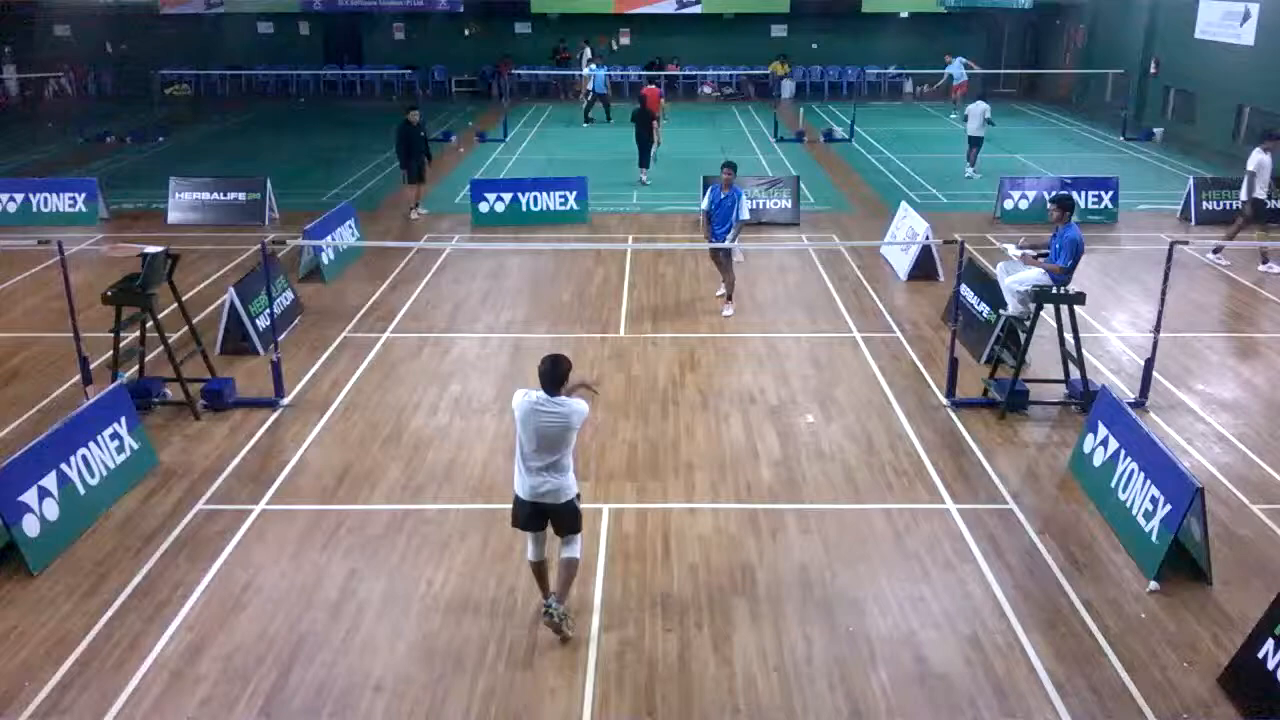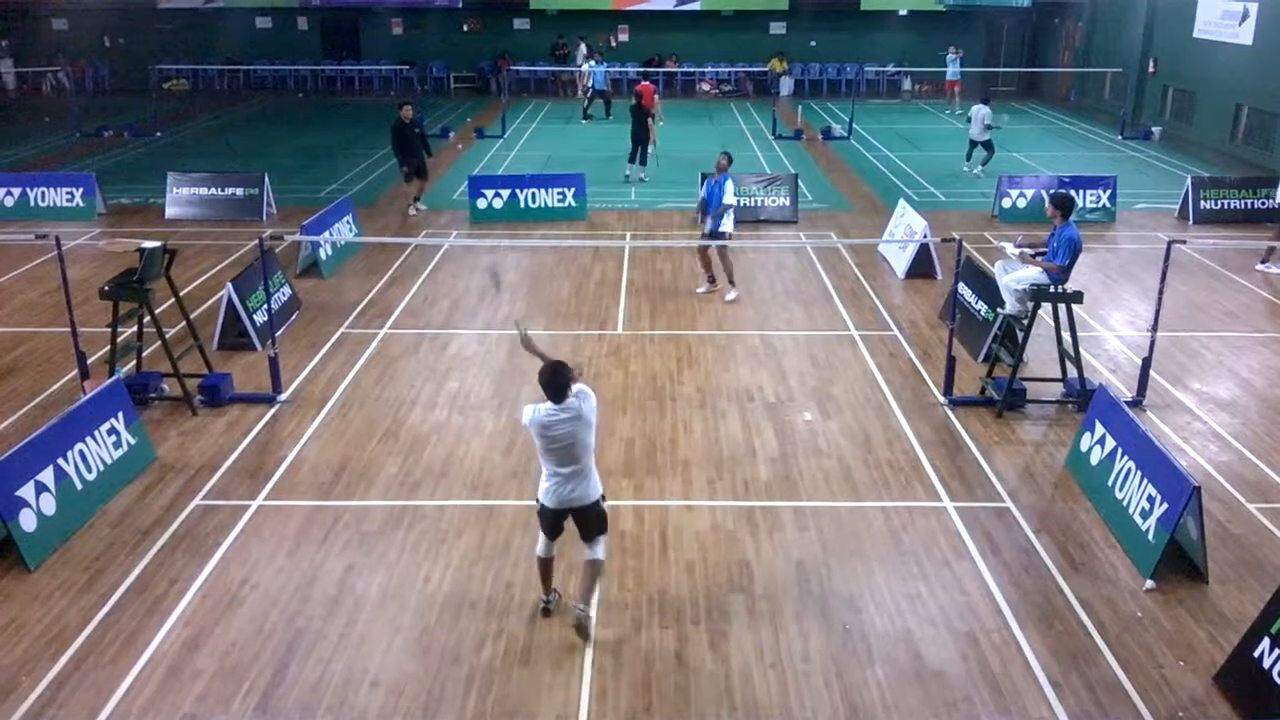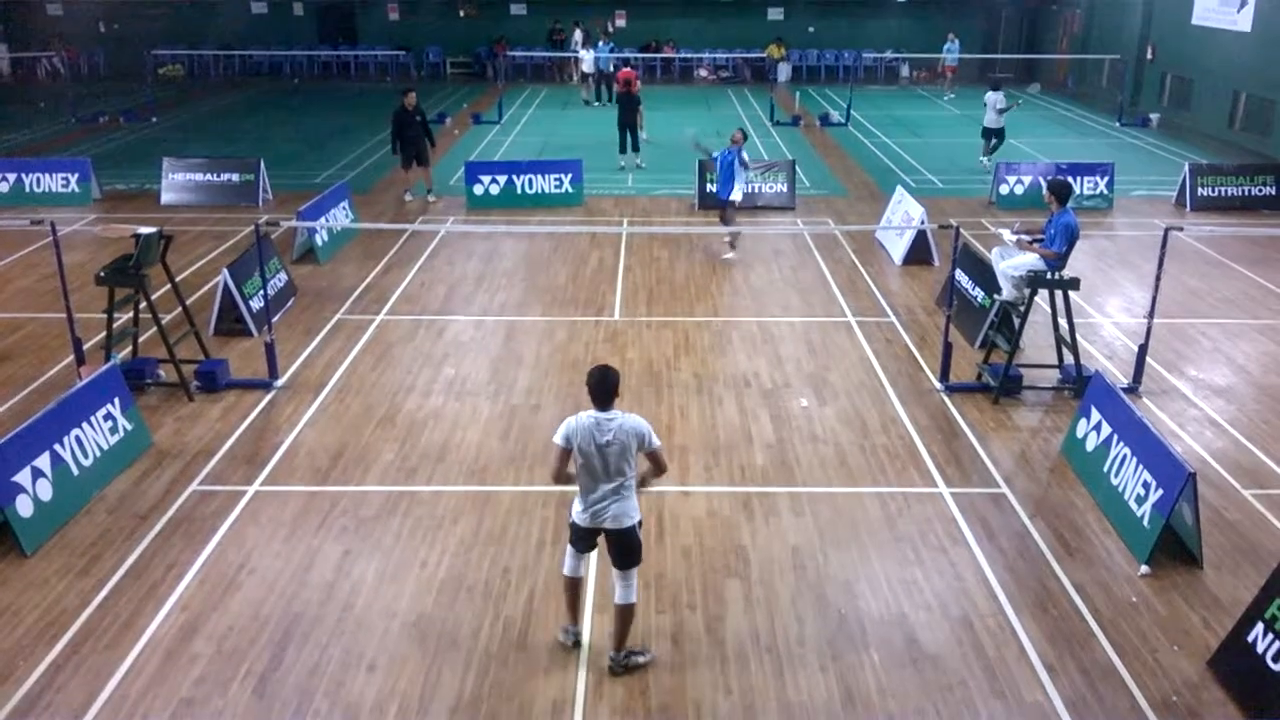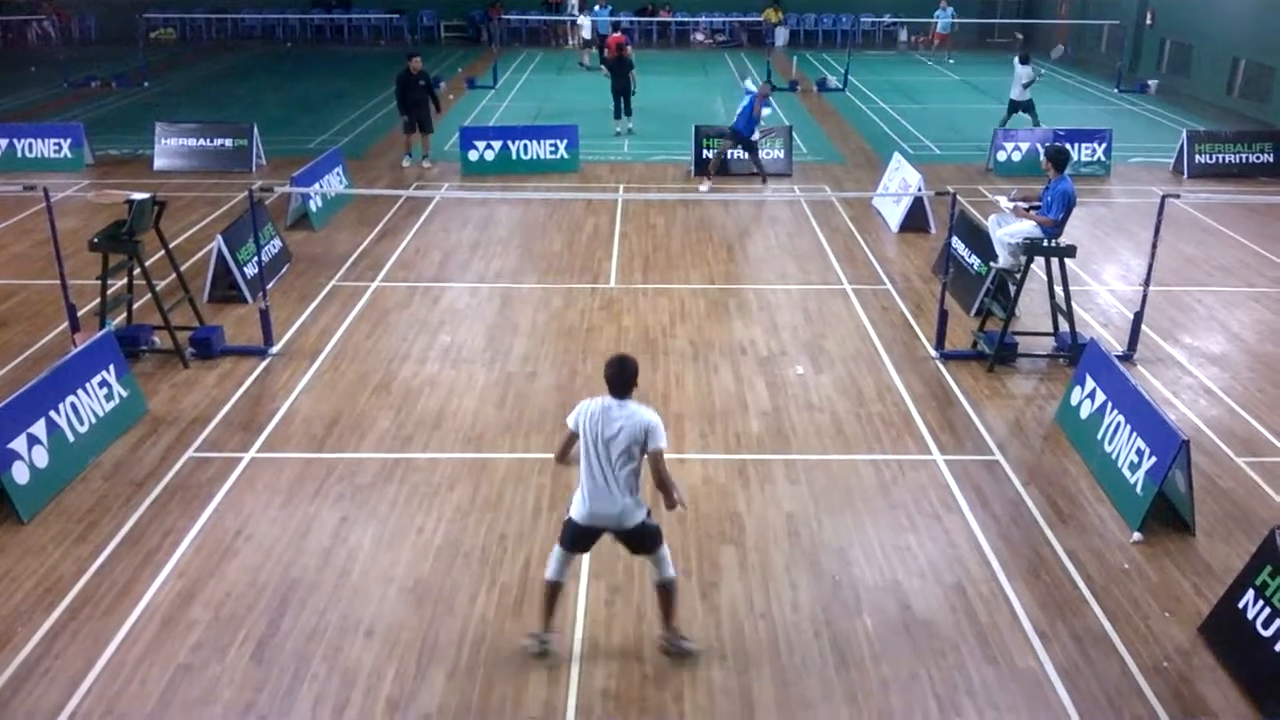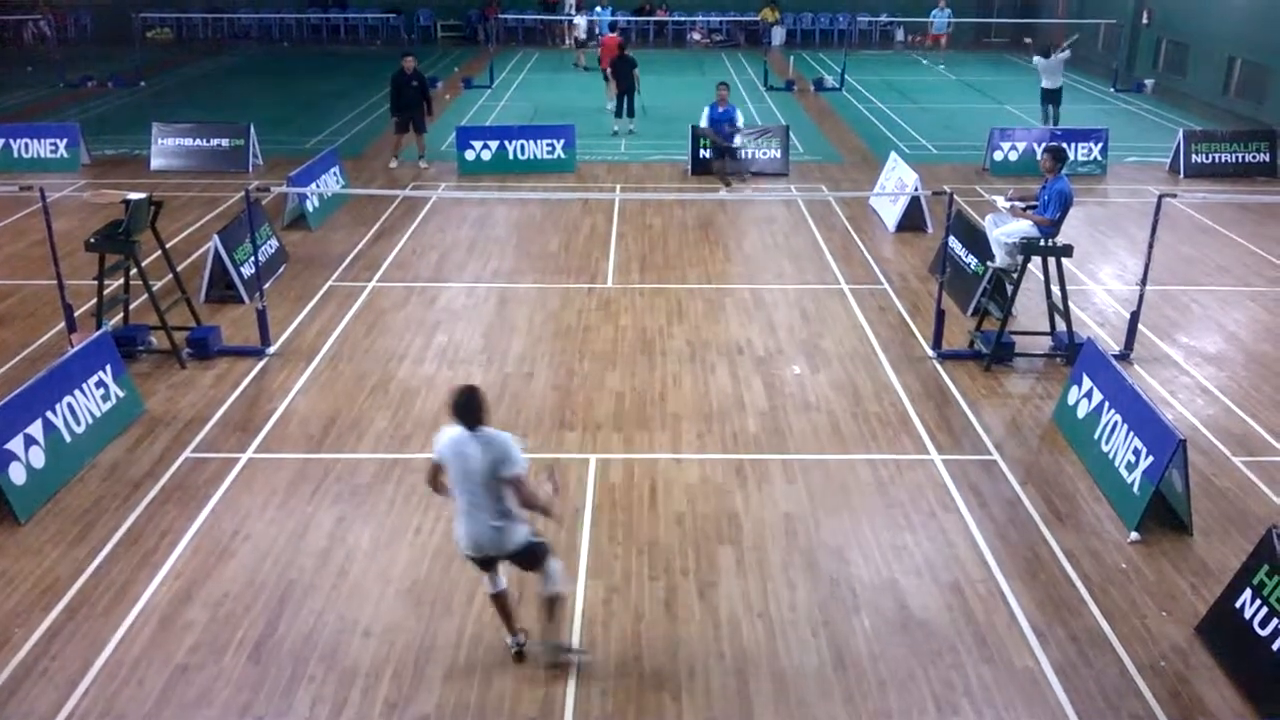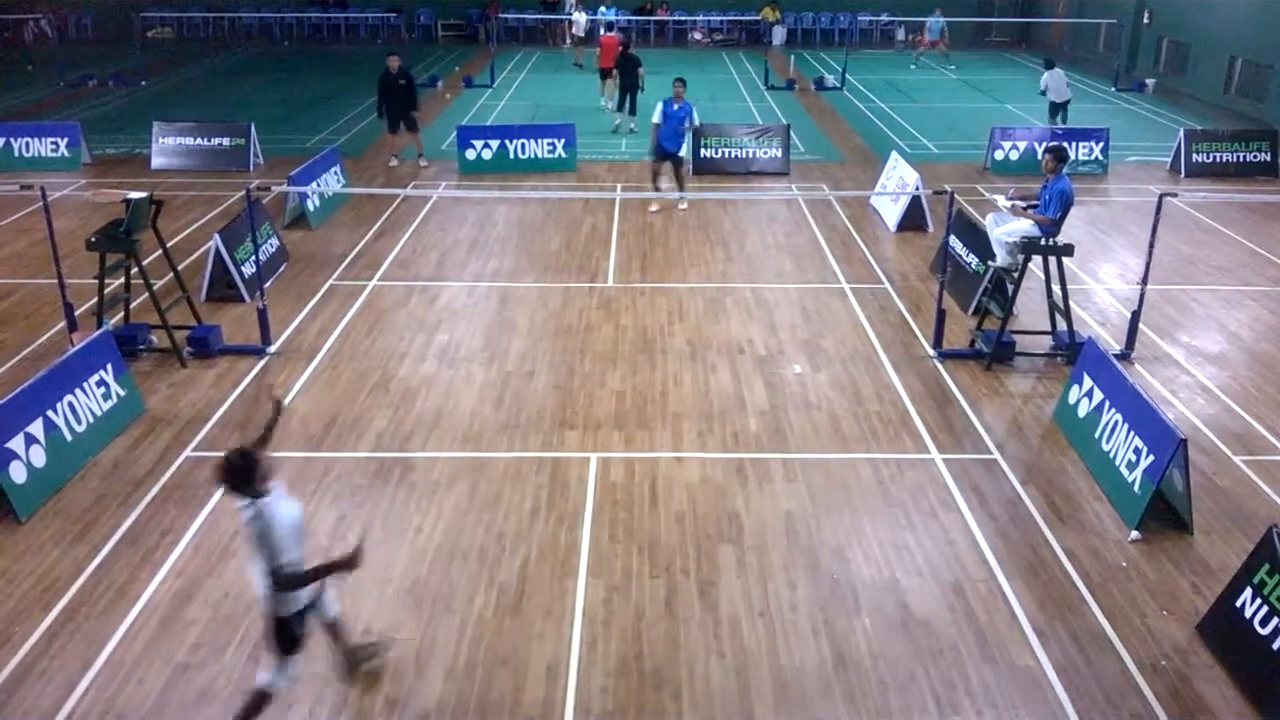
dt=0.5s
person 1, frame 1
left shoulder: (522, 401)
right shoulder: (577, 409)
left wrist: (573, 388)
right wrist: (574, 389)
left hip: (528, 491)
right hip: (562, 492)
left knee: (535, 546)
right knee: (571, 546)
left ankle: (547, 600)
right ankle: (558, 607)
person 1, frame 2
left shoulder: (534, 415)
right shoulder: (586, 404)
right elbow: (574, 380)
right wrist: (538, 352)
left hip: (552, 495)
right hip: (587, 494)
left knee: (545, 544)
right knee: (595, 547)
left ankle: (547, 597)
right ankle: (582, 606)
person 1, frame 3
left shoulder: (573, 425)
right shoulder: (635, 425)
left elbow: (557, 476)
right elbow: (661, 466)
right wrist: (644, 478)
left hip: (585, 514)
right hip: (623, 516)
left knee: (573, 560)
right knee: (626, 585)
left ankle: (572, 630)
right ankle: (619, 655)
person 1, frame 4
left shoulder: (586, 409)
right shoulder: (648, 419)
left elbow: (561, 455)
right elbow: (659, 474)
left wrist: (570, 460)
right wrist: (672, 496)
left hip: (586, 512)
right hip: (628, 515)
left knee: (559, 563)
right knee: (662, 563)
left ankle: (543, 635)
right ankle: (671, 636)
person 1, frame 5
left shoulder: (446, 438)
right shoulder: (502, 443)
left elbow: (433, 481)
right elbow: (524, 497)
right wrist: (546, 507)
left hip: (471, 540)
right hip: (509, 534)
left knee: (493, 576)
right knee: (552, 572)
left ankle: (515, 638)
right ankle: (554, 644)
person 1, frame 6
left shoulder: (244, 490)
right shoulder: (272, 522)
left elbow: (251, 456)
right elbow: (284, 580)
left wrist: (272, 422)
right wrist: (338, 566)
right hip: (288, 597)
left knee: (326, 599)
right knee: (284, 667)
left ankle: (351, 656)
